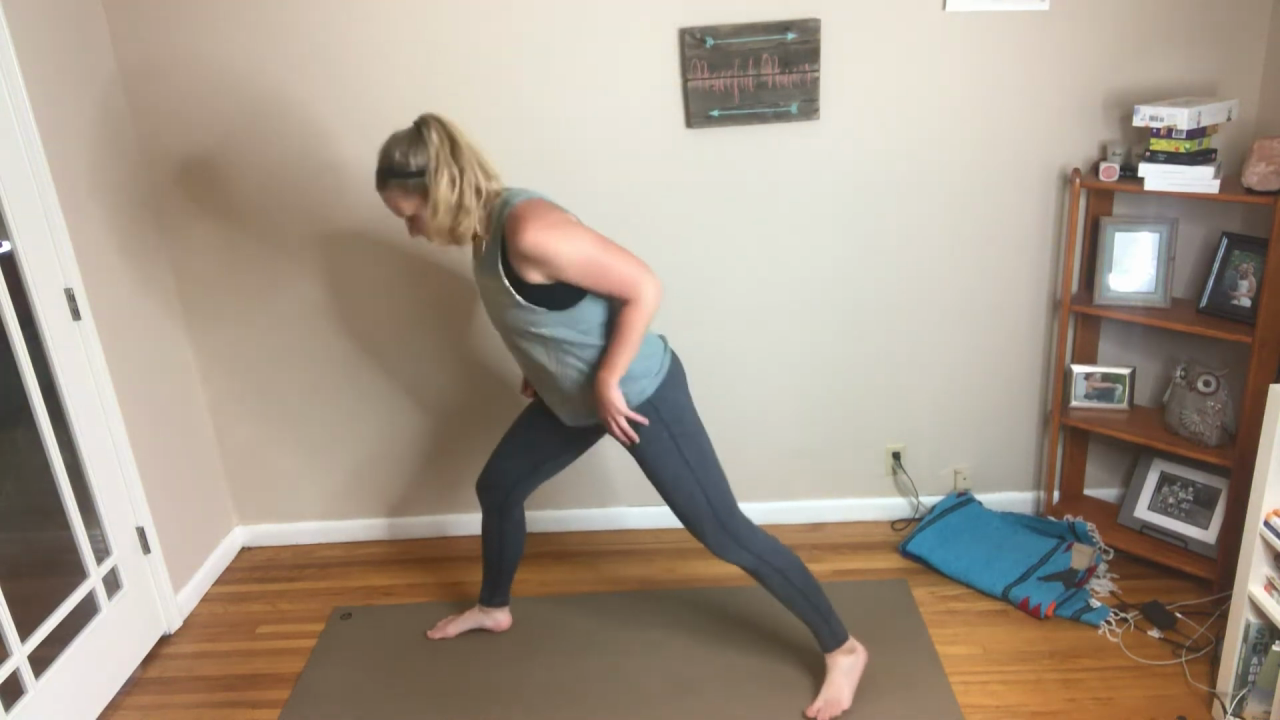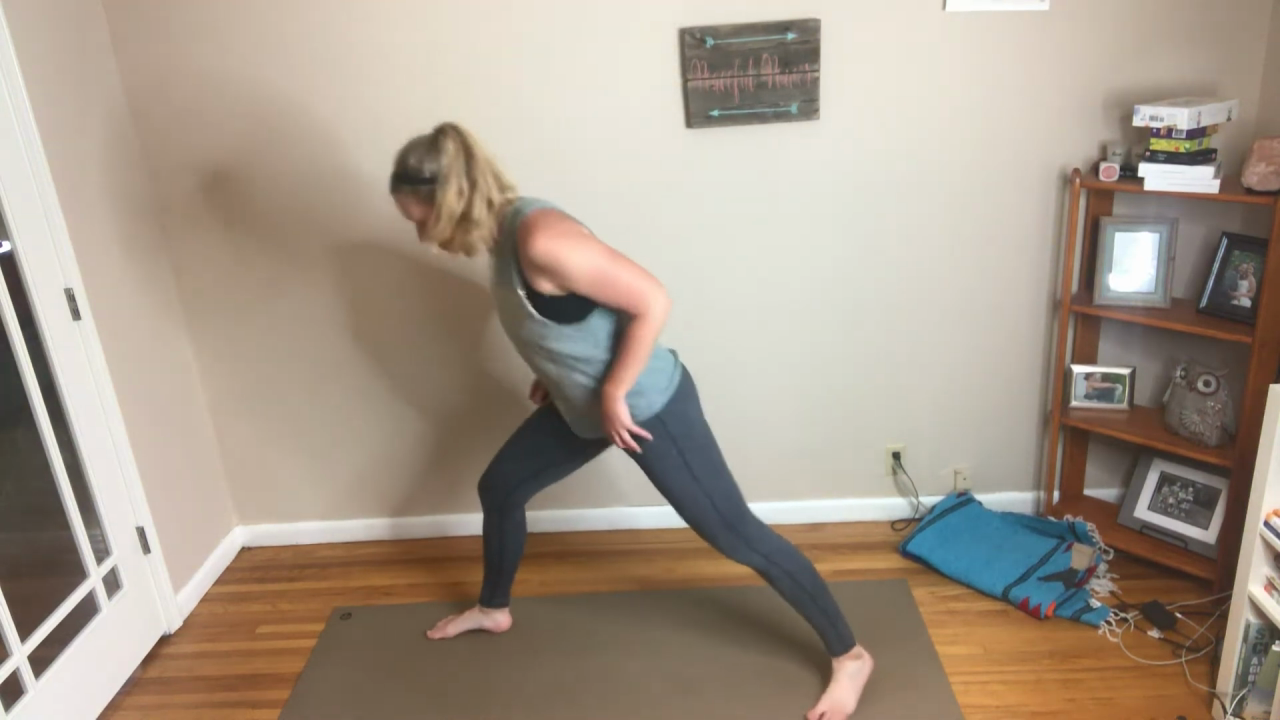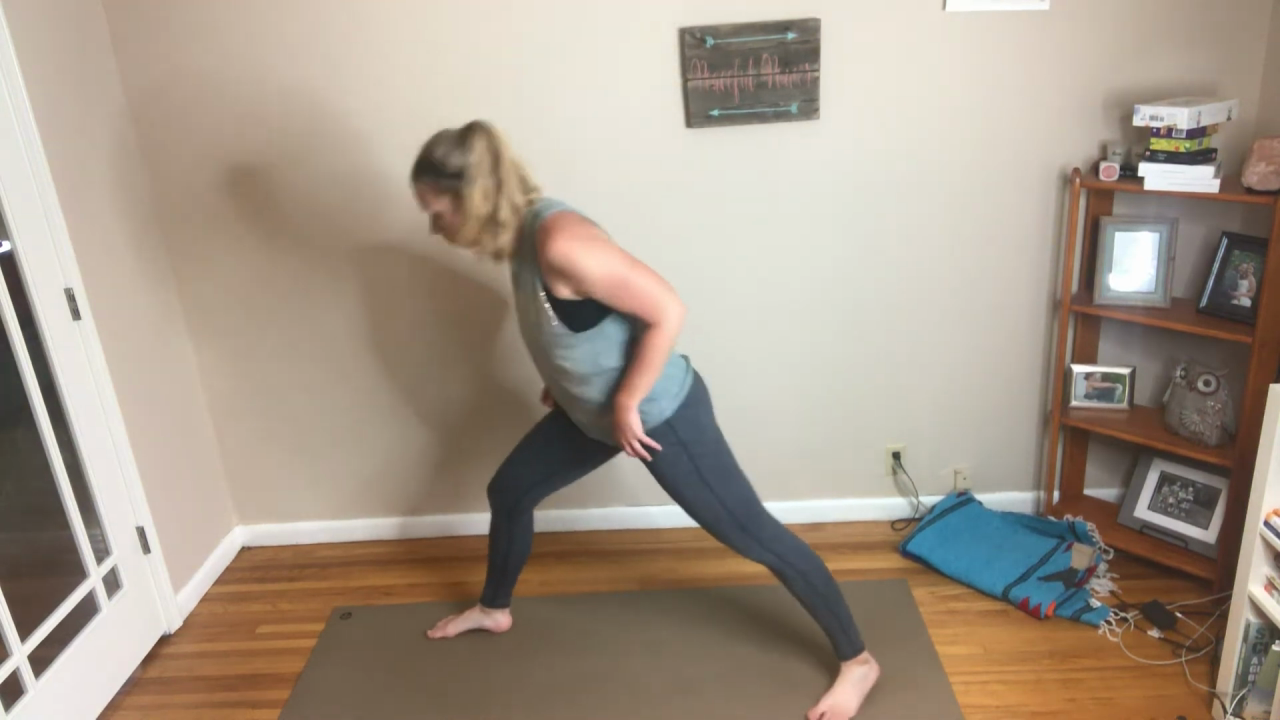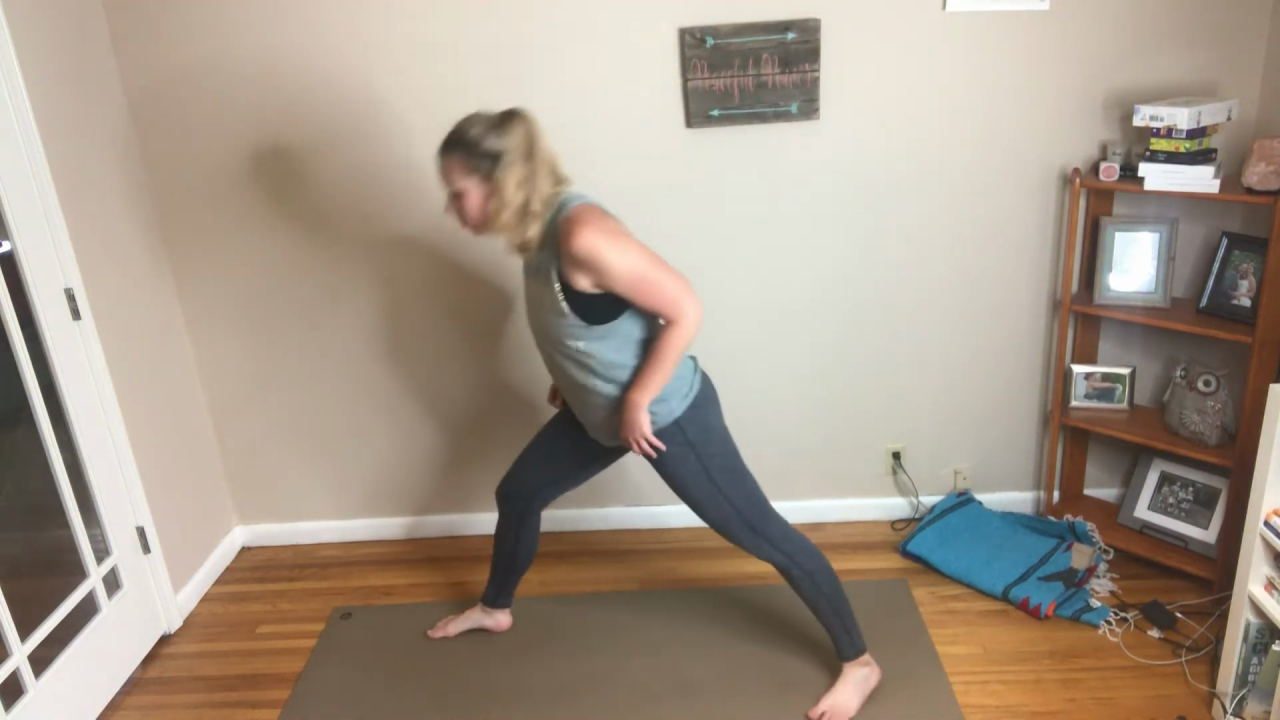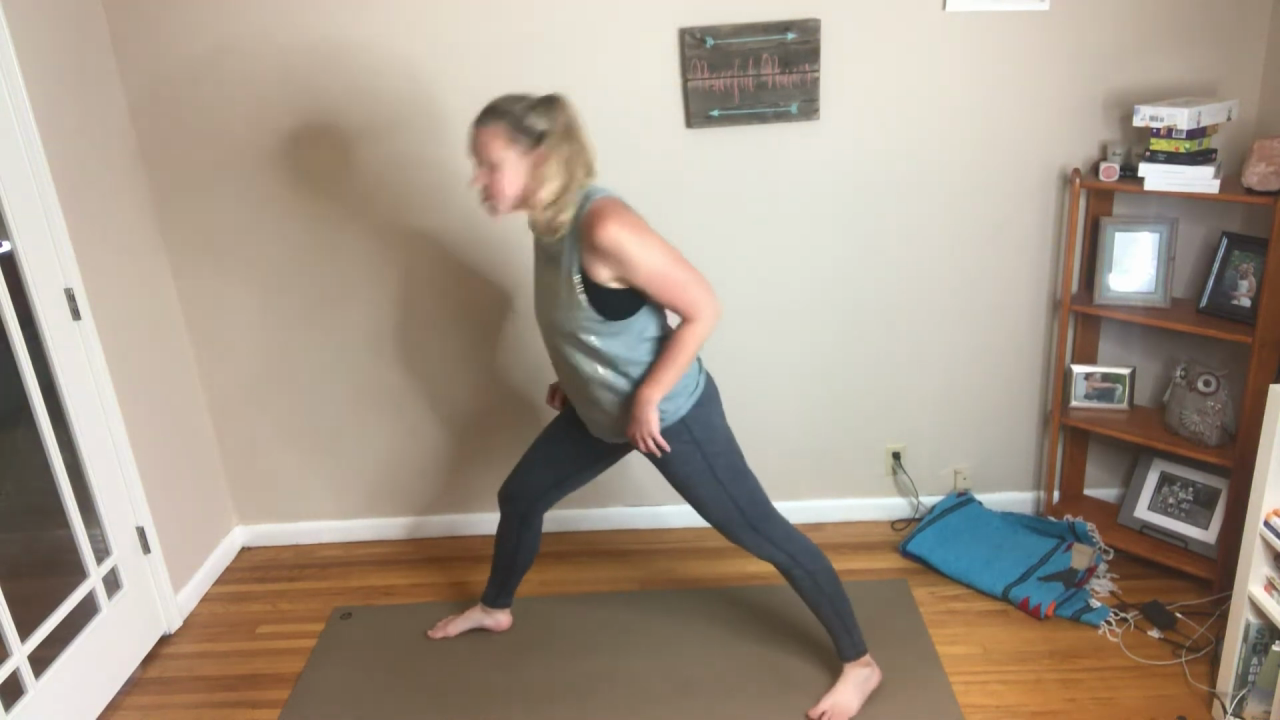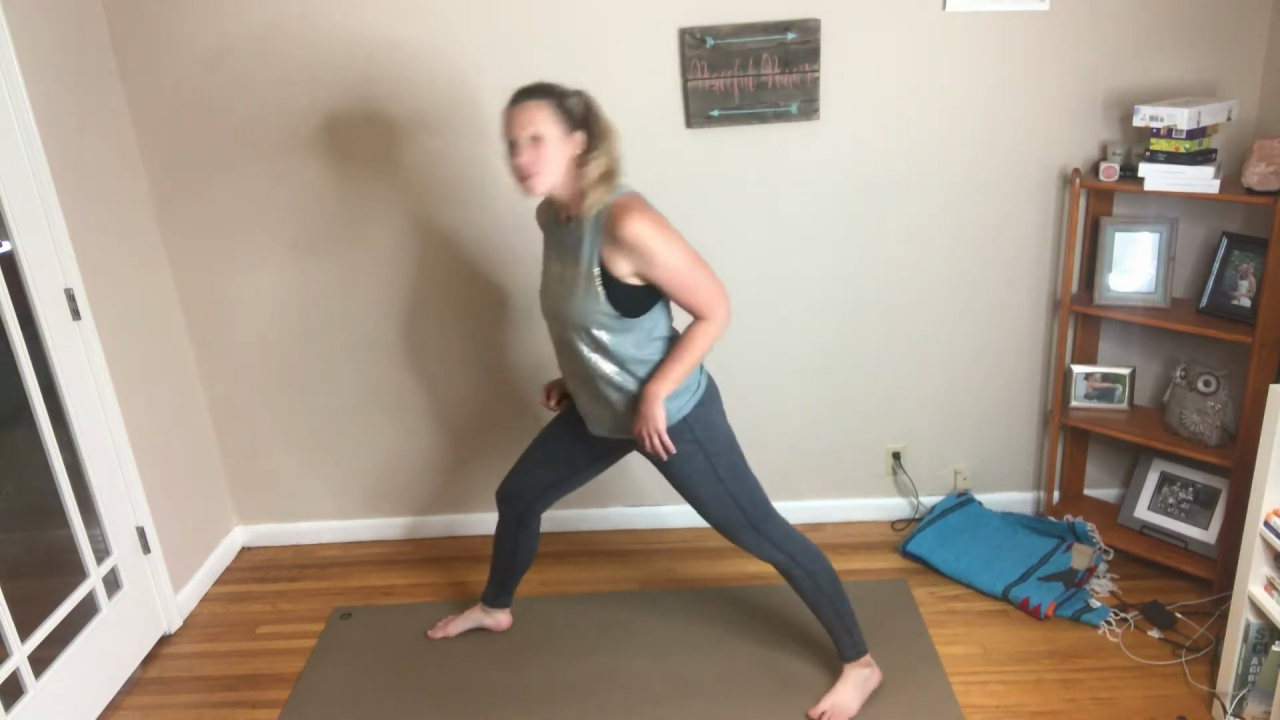
dt=0.1s
person 1, frame 1
left shoulder: (526, 229)
right shoulder: (487, 224)
left elbow: (642, 288)
left wrist: (608, 380)
right wrist: (544, 372)
left hip: (638, 394)
right hip: (573, 396)
left knee: (724, 533)
right knee: (498, 486)
left ankle: (843, 650)
right ankle: (493, 608)
person 1, frame 2
left shoulder: (537, 238)
right shoulder: (499, 231)
left elbow: (651, 302)
left wrist: (615, 395)
right wrist: (554, 377)
left hip: (647, 407)
right hip: (580, 405)
left knee: (735, 535)
right knee: (498, 487)
left ankle: (849, 656)
right ankle: (492, 608)
person 1, frame 3
left shoulder: (557, 241)
right shoulder: (520, 234)
left elbow: (666, 313)
left wrist: (626, 403)
right wrist: (564, 381)
left hip: (657, 414)
right hip: (591, 412)
left knee: (753, 535)
right knee: (507, 491)
left ankle: (858, 662)
right ankle: (493, 609)
person 1, frame 4
left shoulder: (580, 233)
right shoulder: (533, 228)
left elbow: (684, 310)
left wrist: (638, 402)
right wrist: (570, 380)
left hip: (666, 414)
right hip: (598, 412)
left knee: (761, 534)
right knee: (516, 493)
left ankle: (859, 663)
right ankle: (494, 608)
person 1, frame 5
left shoulder: (605, 226)
right shoulder: (548, 221)
left elbow: (702, 312)
left wrist: (648, 398)
right wrist: (572, 379)
left hip: (669, 414)
right hip: (598, 412)
left knee: (764, 535)
right knee: (519, 496)
left ankle: (860, 664)
right ankle: (494, 609)
person 1, frame 6
left shoulder: (625, 221)
right shoulder: (553, 214)
left elbow: (714, 311)
left wrist: (655, 396)
right wrist: (572, 378)
left hip: (669, 413)
right hip: (598, 411)
left knee: (763, 535)
right knee: (516, 496)
left ankle: (860, 664)
right ankle: (494, 608)
